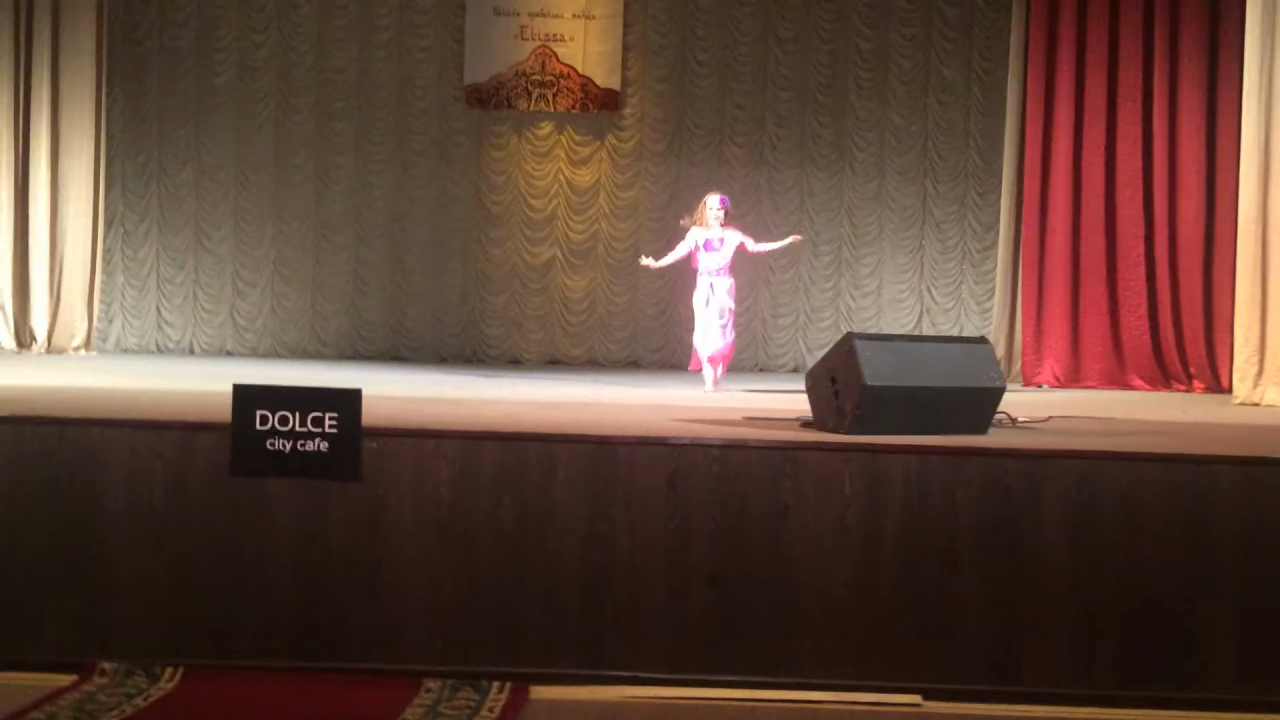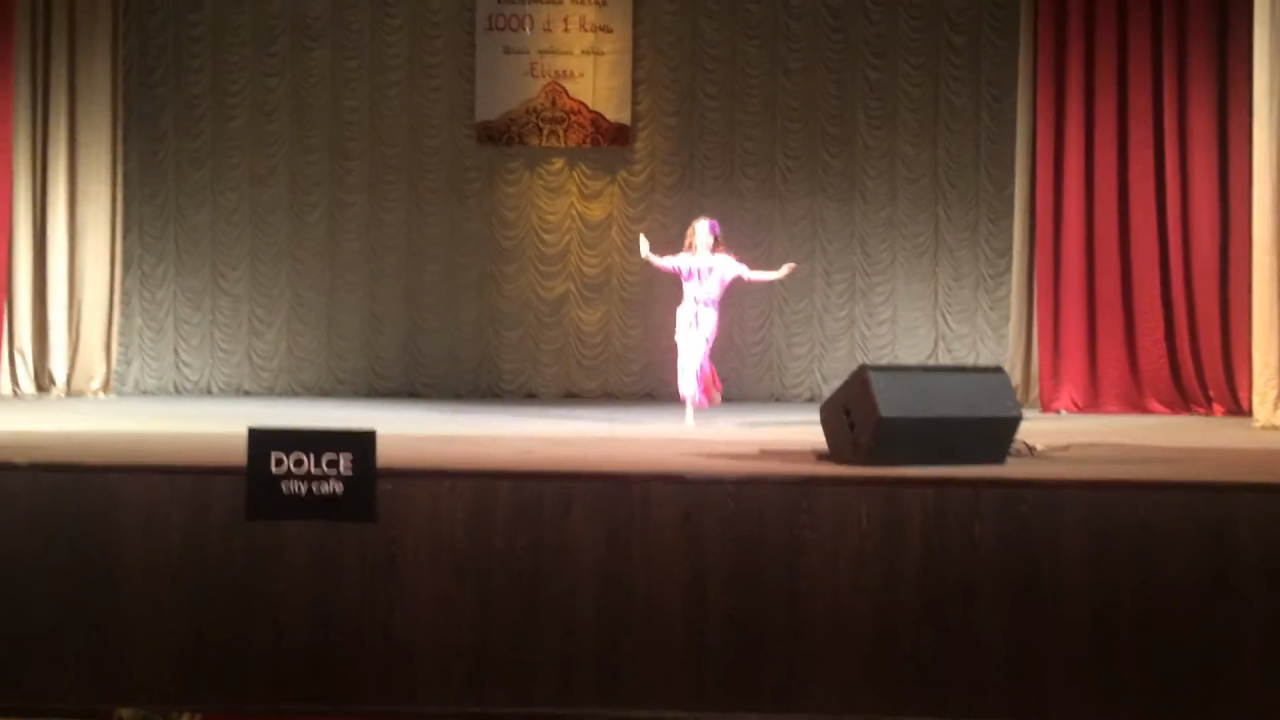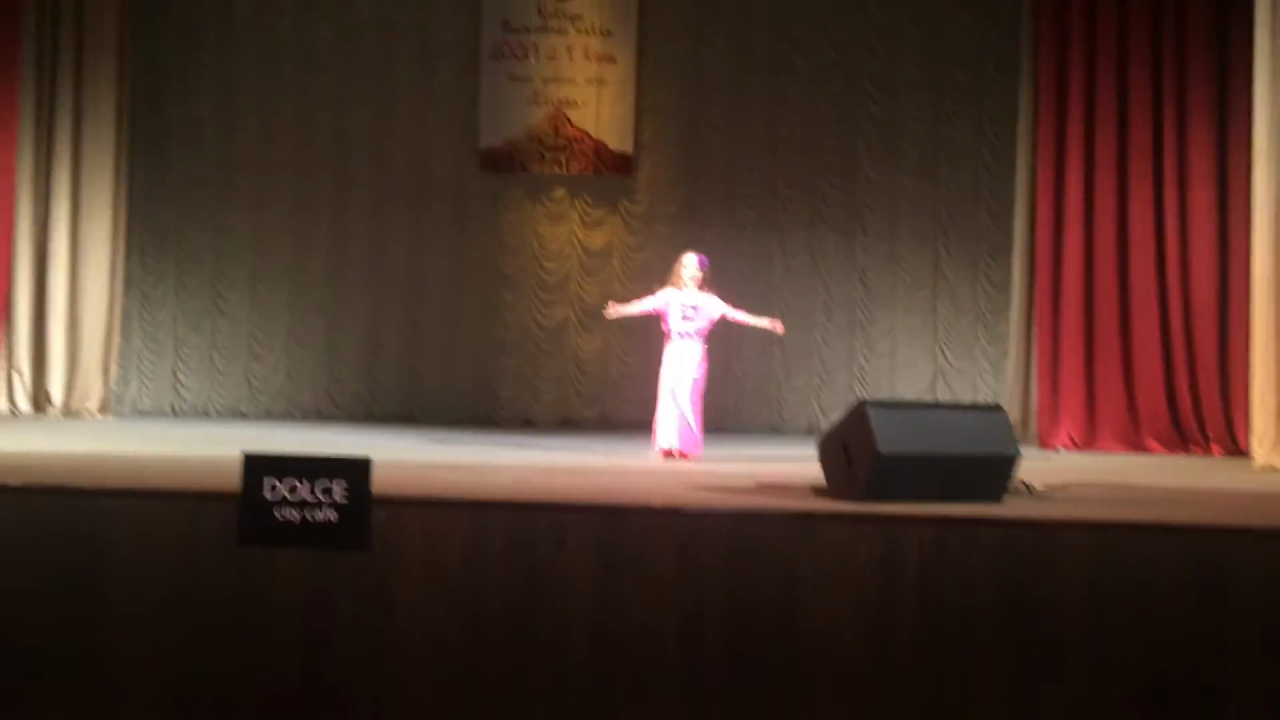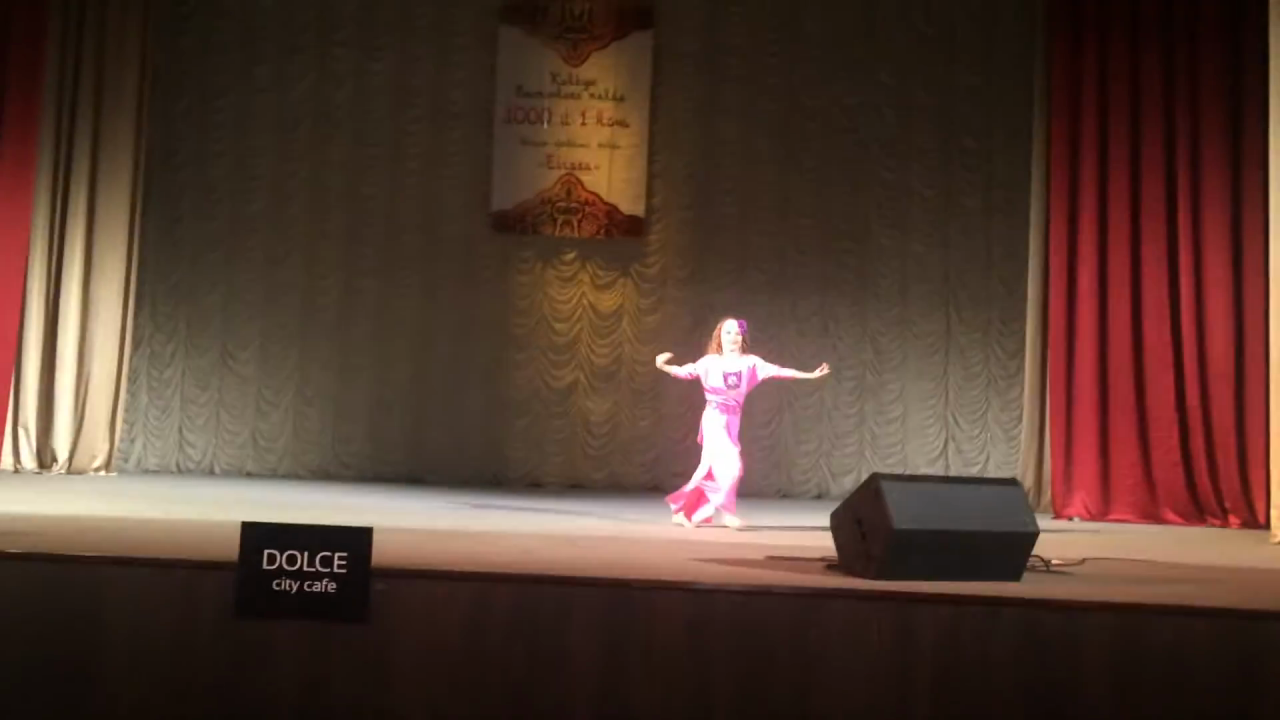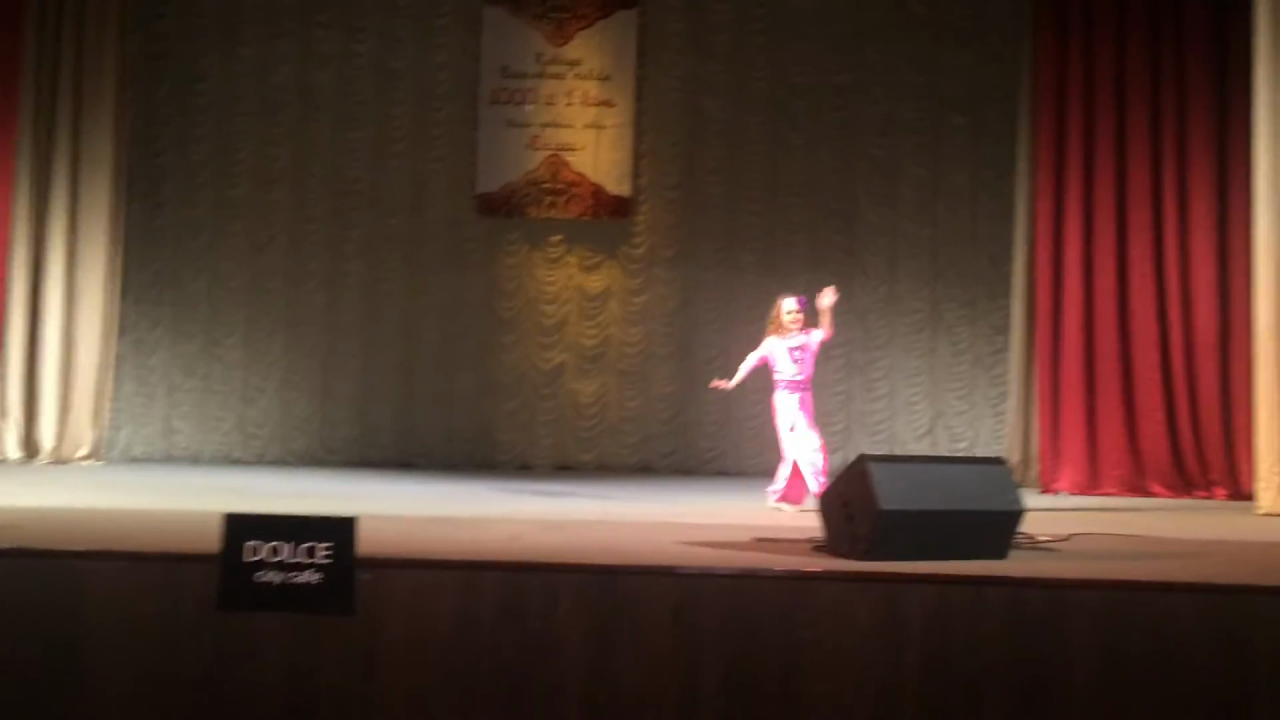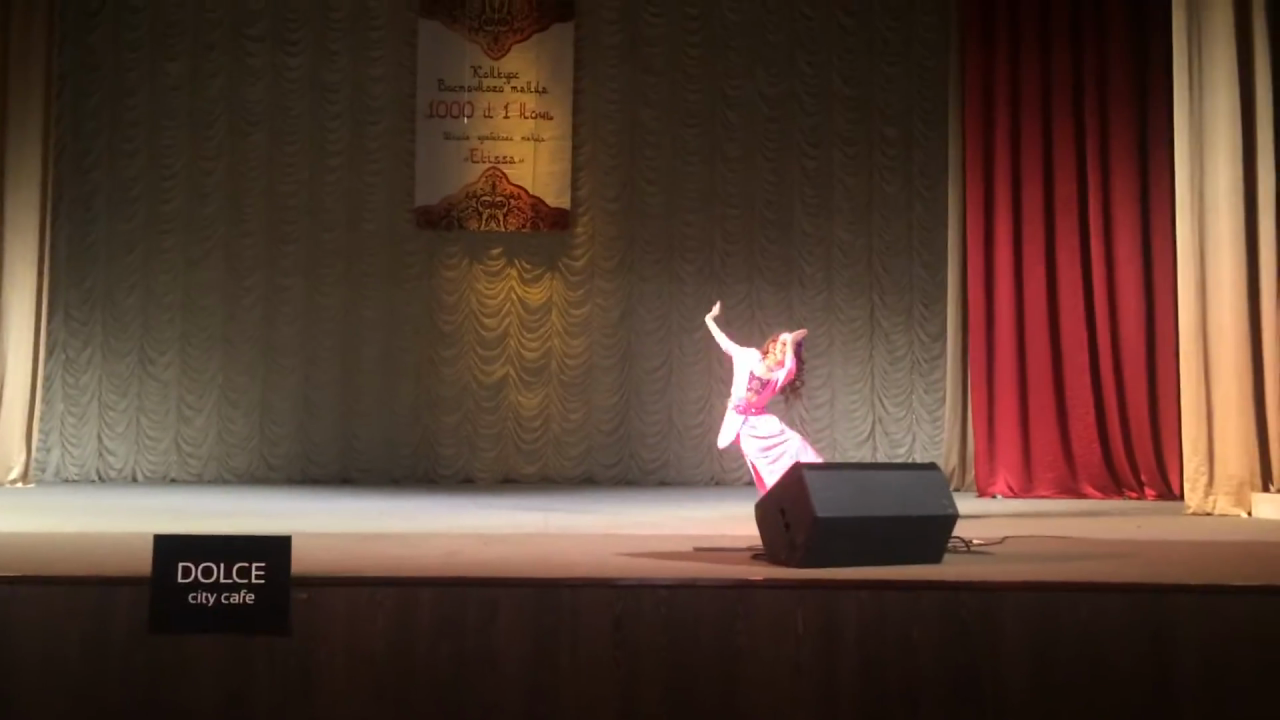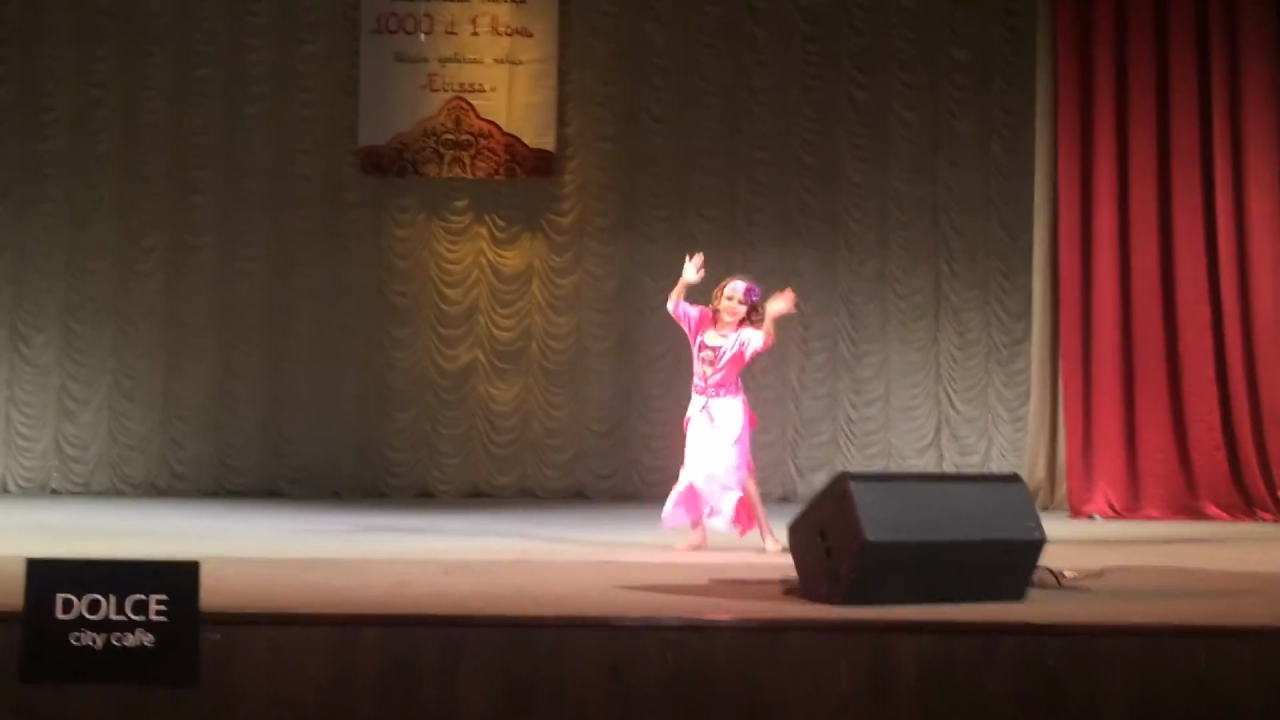
dt=0.5s
person 1, frame 1
left shoulder: (731, 234)
right shoulder: (696, 233)
left elbow: (754, 246)
right elbow: (681, 251)
left wrist: (784, 242)
right wrist: (657, 263)
left hip: (723, 284)
right hip: (703, 285)
left knee: (720, 329)
right knee: (703, 330)
left ankle: (714, 376)
right ankle: (707, 371)
person 1, frame 2
left shoulder: (724, 261)
right shoulder: (686, 259)
left elbow: (748, 274)
right elbow: (667, 264)
left wrist: (777, 274)
right wrist: (648, 256)
left hip: (709, 314)
right hip: (688, 313)
left knee: (698, 354)
right knee: (687, 357)
left ankle: (712, 390)
right ankle: (690, 411)
person 1, frame 3
left shoulder: (709, 300)
right shoulder: (668, 295)
left elbow: (734, 314)
right elbow: (645, 305)
left wrist: (765, 322)
right wrist: (620, 310)
left hip: (694, 351)
right hip: (674, 350)
left knee: (688, 397)
right knee: (668, 395)
left ankle: (683, 446)
right ankle: (664, 445)
person 1, frame 4
left shoulder: (750, 362)
right shoulder: (710, 362)
left elbow: (778, 371)
right elbow: (684, 372)
left wrist: (809, 374)
right wrist: (664, 366)
left hip: (733, 419)
right hip: (714, 418)
left knee: (711, 466)
right knee: (731, 463)
left ankle: (682, 511)
right ankle: (727, 511)
person 1, frame 5
left shoulder: (809, 337)
right shoulder: (773, 342)
left elbow: (826, 333)
right elbow: (753, 360)
left wrist: (825, 309)
right wrist: (732, 382)
left hip: (804, 397)
right hip: (785, 398)
left knee: (803, 448)
right knee: (809, 445)
left ankle: (780, 496)
person 1, frame 6
left shoulder: (784, 374)
right shoulder: (750, 356)
left elbow: (791, 367)
right elbow: (726, 344)
left hip: (761, 420)
right hip: (738, 418)
left knee: (793, 443)
right knee: (760, 461)
person 1, frame 7
left shoulder: (746, 334)
right shoulder: (702, 319)
left elbow: (764, 340)
right elbow: (673, 306)
left wrist: (771, 316)
right wrist: (684, 282)
left hip: (729, 406)
right hip: (700, 404)
left knee: (737, 468)
right knee: (694, 468)
left ankle: (766, 532)
right ankle: (698, 531)
